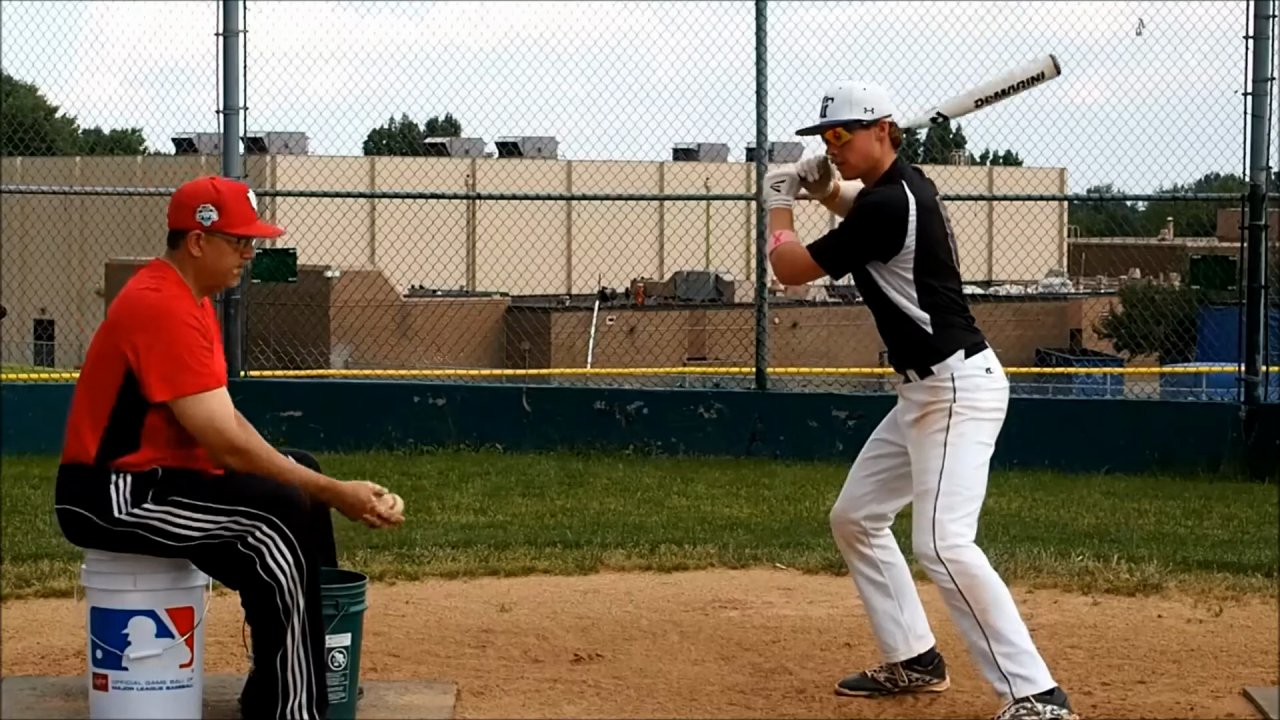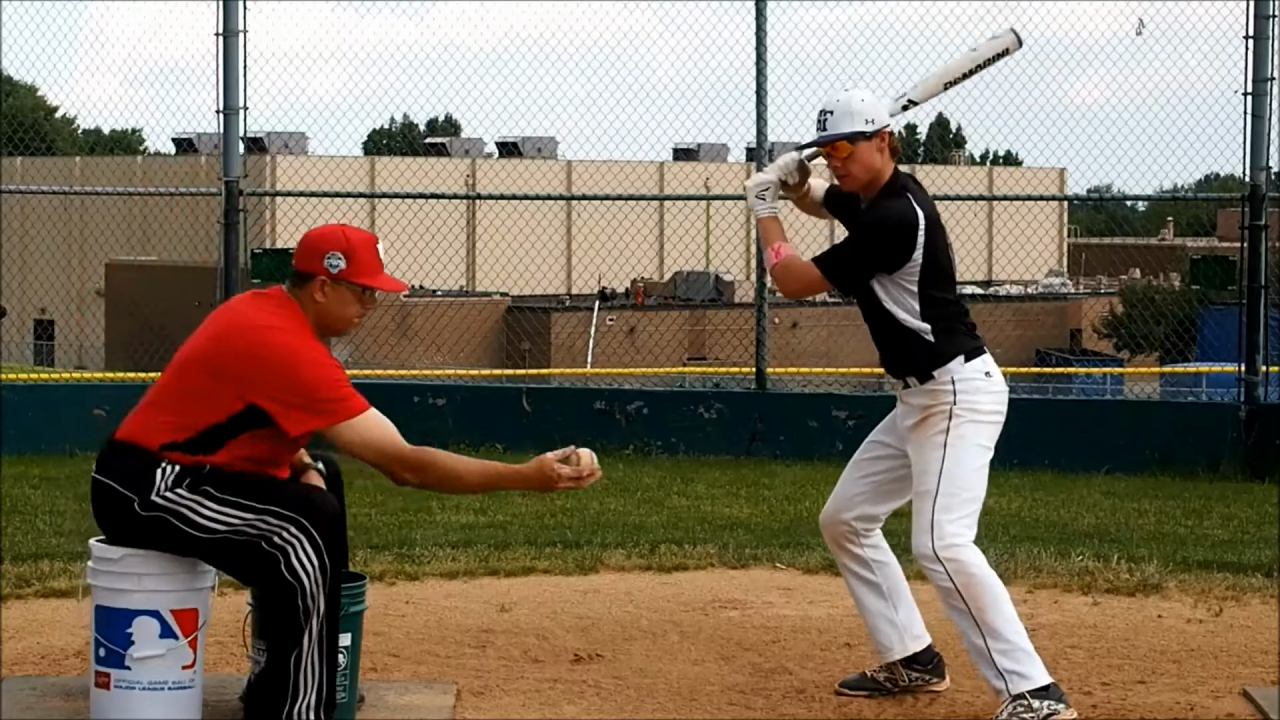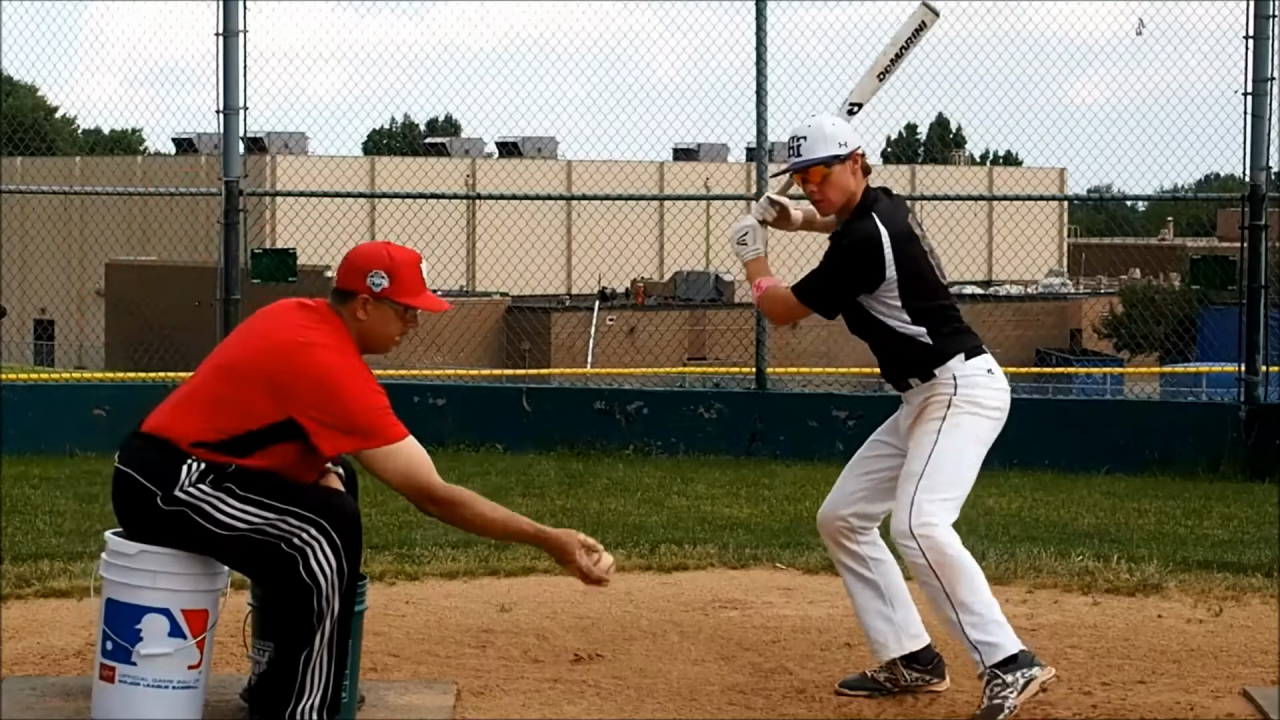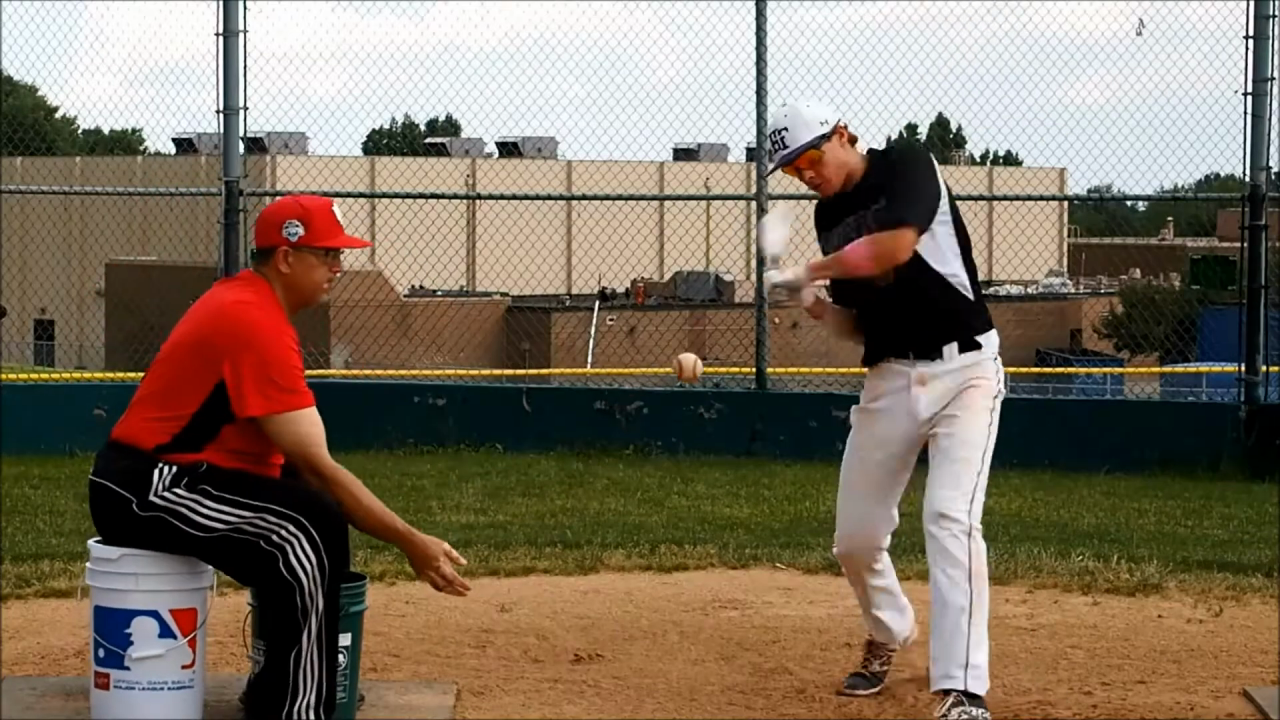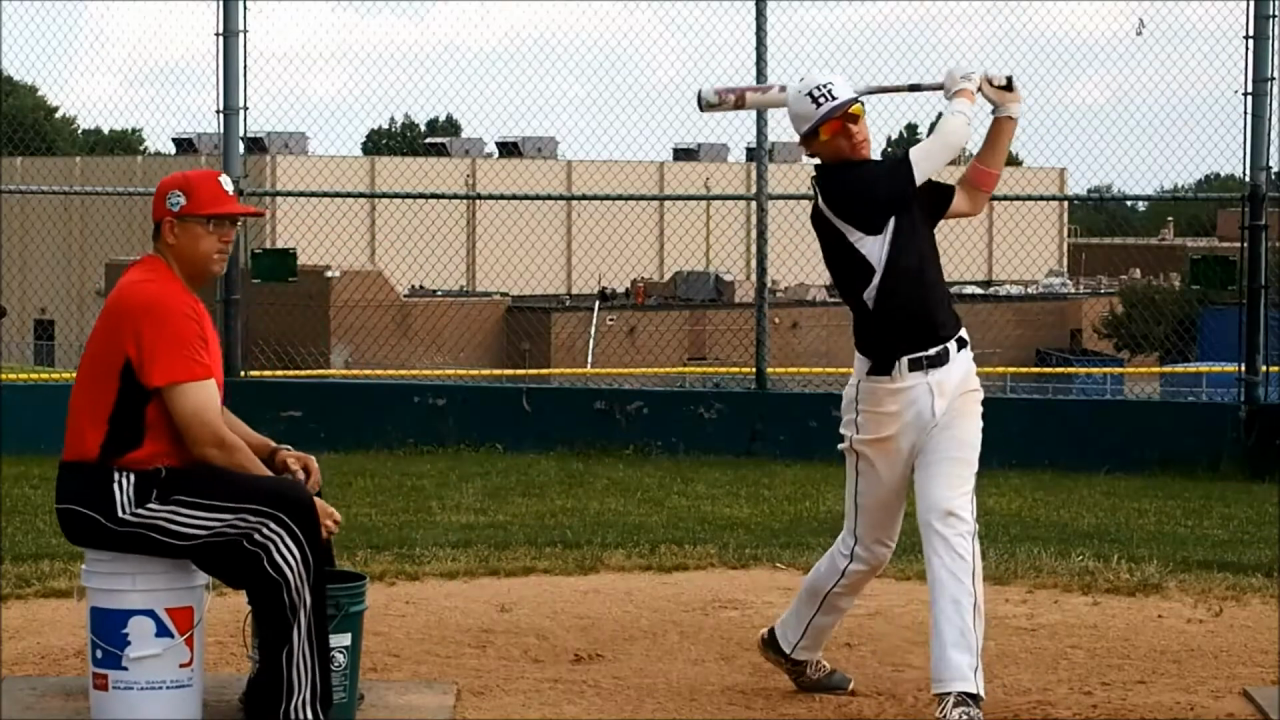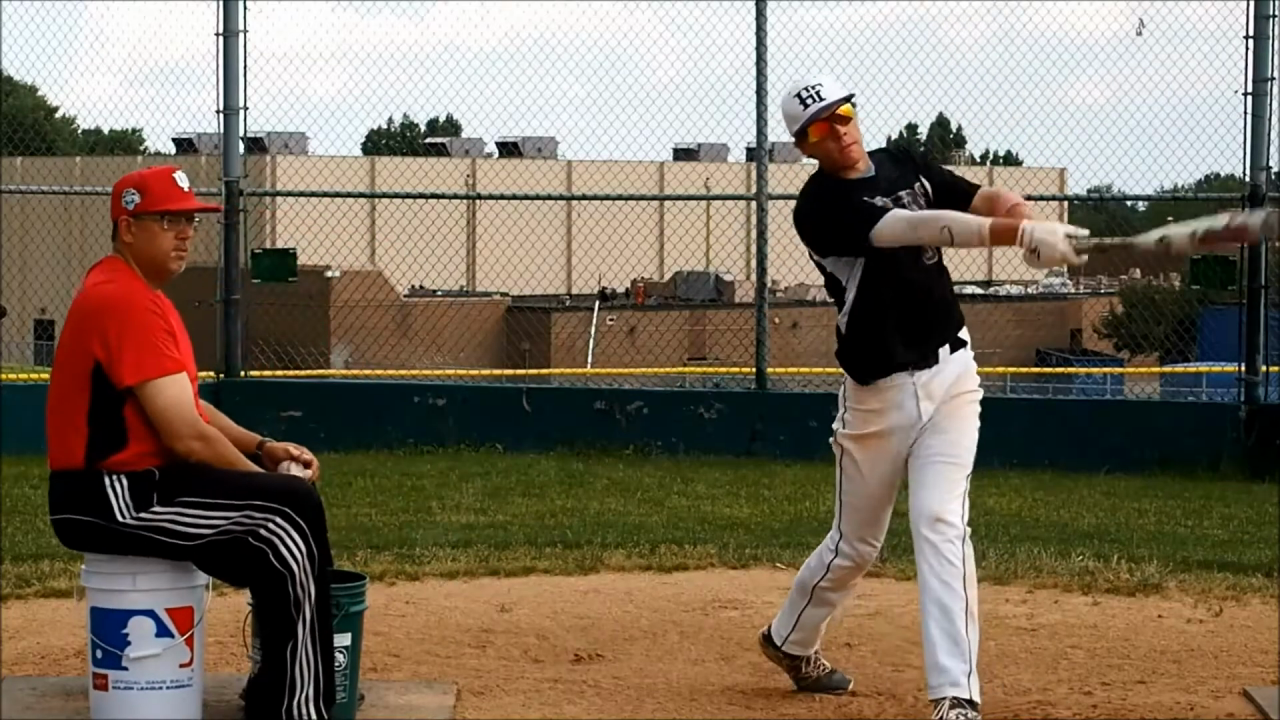
dt=0.4s
person 1, frame 1
left shoulder: (894, 203)
right shoulder: (899, 187)
left elbow: (790, 268)
right elbow: (854, 205)
left wrist: (777, 204)
right wrist: (819, 183)
left hip: (956, 388)
right hip: (925, 390)
left knee: (941, 542)
right knee: (854, 517)
right ankle: (914, 659)
person 1, frame 2
left shoulder: (896, 217)
right shoulder: (872, 197)
left elbow: (795, 282)
right elbow: (819, 200)
left wrist: (764, 213)
right wrist: (791, 183)
left hip: (958, 393)
right hip: (920, 398)
left knee: (941, 543)
right knee: (844, 520)
right ankle: (913, 659)
person 1, frame 3
left shoulder: (864, 240)
right shoulder: (873, 209)
left elbow: (779, 311)
right elbow: (833, 219)
left wrist: (751, 252)
right wrist: (784, 214)
left hip: (962, 389)
right hip: (928, 397)
left knee: (918, 523)
right knee: (841, 518)
left ankle: (1008, 662)
right ankle: (911, 658)
person 1, frame 4
left shoulder: (908, 164)
right shoulder: (830, 215)
left elbow: (892, 247)
right elbow: (845, 319)
left wrist: (806, 271)
right wrist: (814, 296)
left hip: (967, 370)
right hip: (891, 379)
left knee: (951, 521)
right knee: (860, 531)
right ankle: (887, 632)
person 1, frame 5
left shoulder: (889, 177)
right shoulder: (838, 184)
left elbow: (969, 198)
right elbow: (944, 145)
left wrist: (1008, 113)
right wrist: (962, 93)
left hip: (953, 374)
right hip: (886, 389)
left knee: (950, 522)
right knee: (866, 548)
right ankle: (791, 644)
person 1, frame 6
left shoulder: (904, 164)
right shoulder: (816, 209)
left elbow: (992, 203)
right elbow: (917, 228)
left wrist: (1032, 226)
right wrist: (1020, 238)
left hip: (948, 377)
right hip: (876, 393)
left knee: (942, 524)
right knee: (853, 544)
right ankle: (788, 640)
person 2, frame 1
left shoulder: (180, 293)
right shoulder: (167, 309)
left elbow: (217, 419)
right elbow: (229, 447)
right wrist: (335, 494)
left hip: (151, 474)
right hip: (111, 497)
left knee: (301, 484)
right knee: (280, 520)
person 2, frame 2
left shoulder: (261, 306)
right shoulder: (288, 347)
right elbow: (404, 463)
left wrist: (299, 464)
right wrist: (522, 476)
left hip: (162, 472)
right hip: (144, 492)
left knee: (319, 479)
right knee: (309, 521)
person 2, frame 3
left shoulder: (298, 315)
right shoulder: (334, 368)
right elbow: (430, 496)
left wrist: (320, 469)
right wrist: (547, 540)
left hip: (176, 471)
right hip: (165, 487)
left knee: (328, 490)
right knee: (330, 527)
person 2, frame 4
left shoulder: (244, 298)
right shoulder: (260, 325)
left elbow: (253, 418)
right elbow: (316, 468)
left wrist: (318, 472)
right wrist: (410, 542)
left hip: (165, 478)
right hip: (144, 492)
left knee: (323, 504)
right knee: (310, 522)
person 2, frame 5
left shoulder: (171, 292)
right shoulder: (162, 302)
left elbow: (203, 411)
right elbow: (209, 443)
left wrist: (274, 453)
right wrist: (295, 501)
left hip: (139, 478)
right hip: (110, 496)
left knee: (295, 491)
right knee: (288, 517)
person 2, frame 6
left shoulder: (136, 292)
right shoulder: (126, 301)
left elbow: (187, 405)
right elbow: (187, 437)
left wrist: (261, 447)
right wrist: (269, 482)
left hip: (125, 483)
right hip: (105, 498)
left knee: (291, 497)
right knee: (292, 509)
